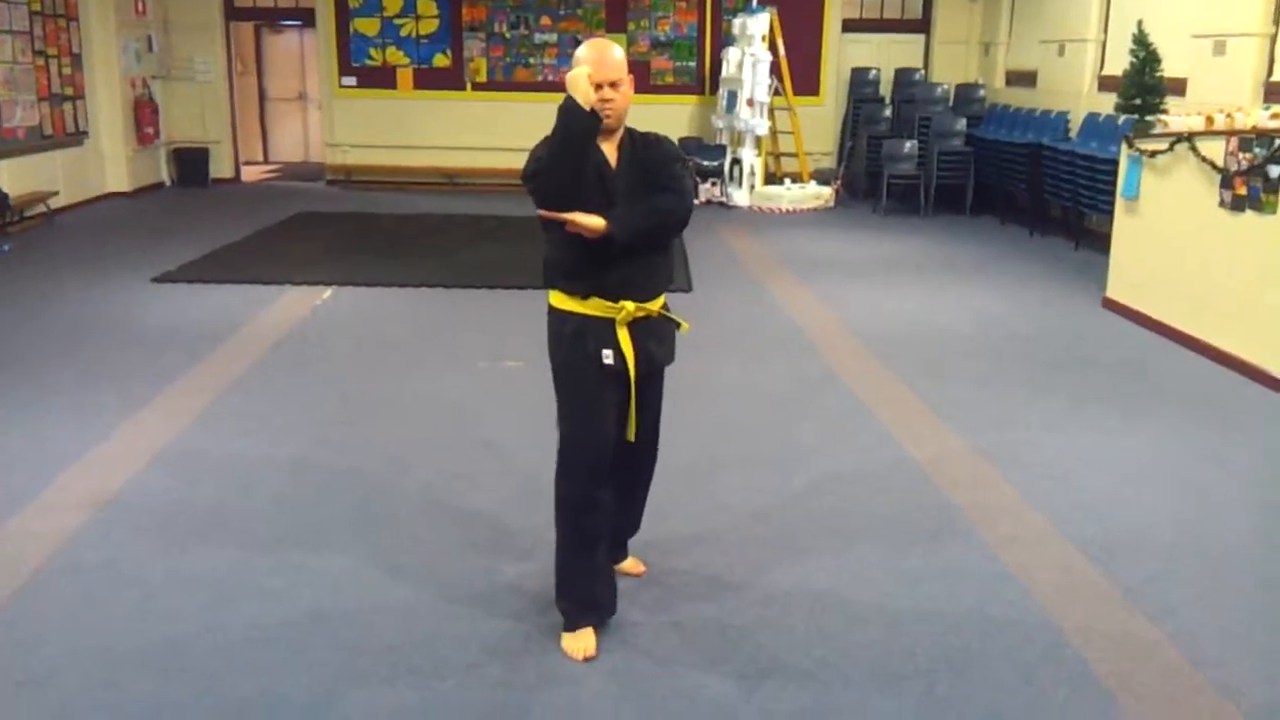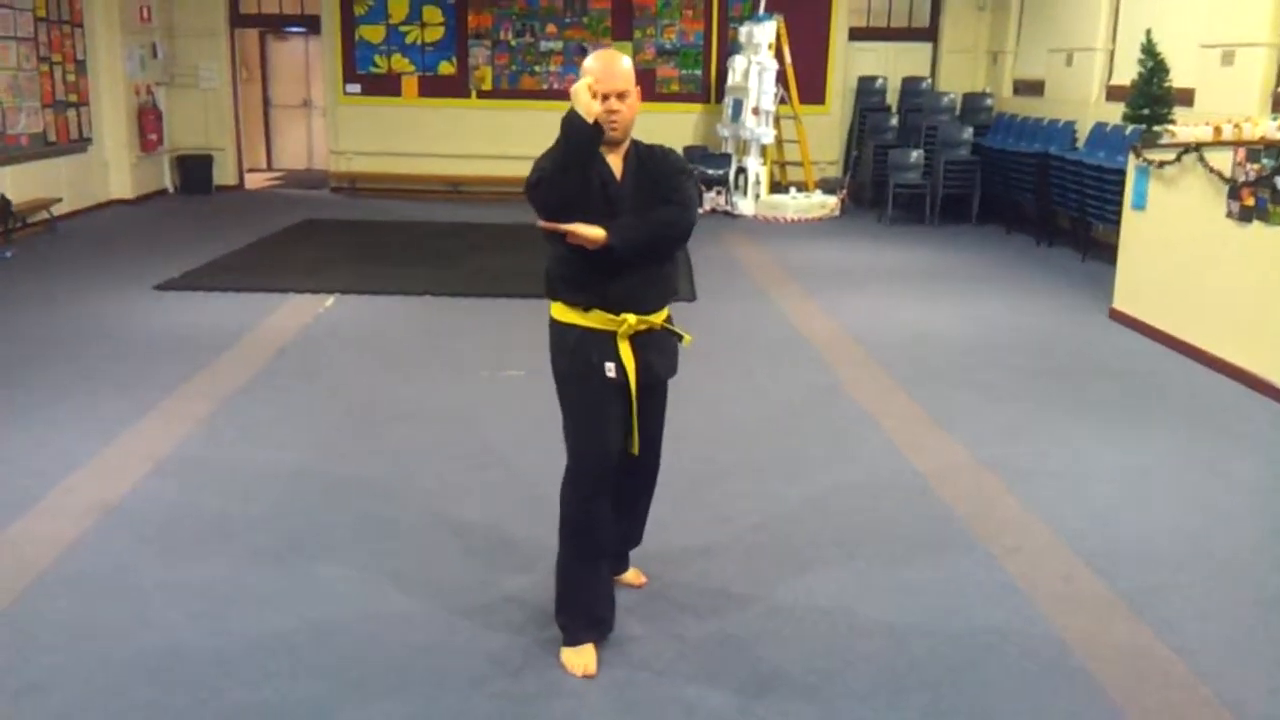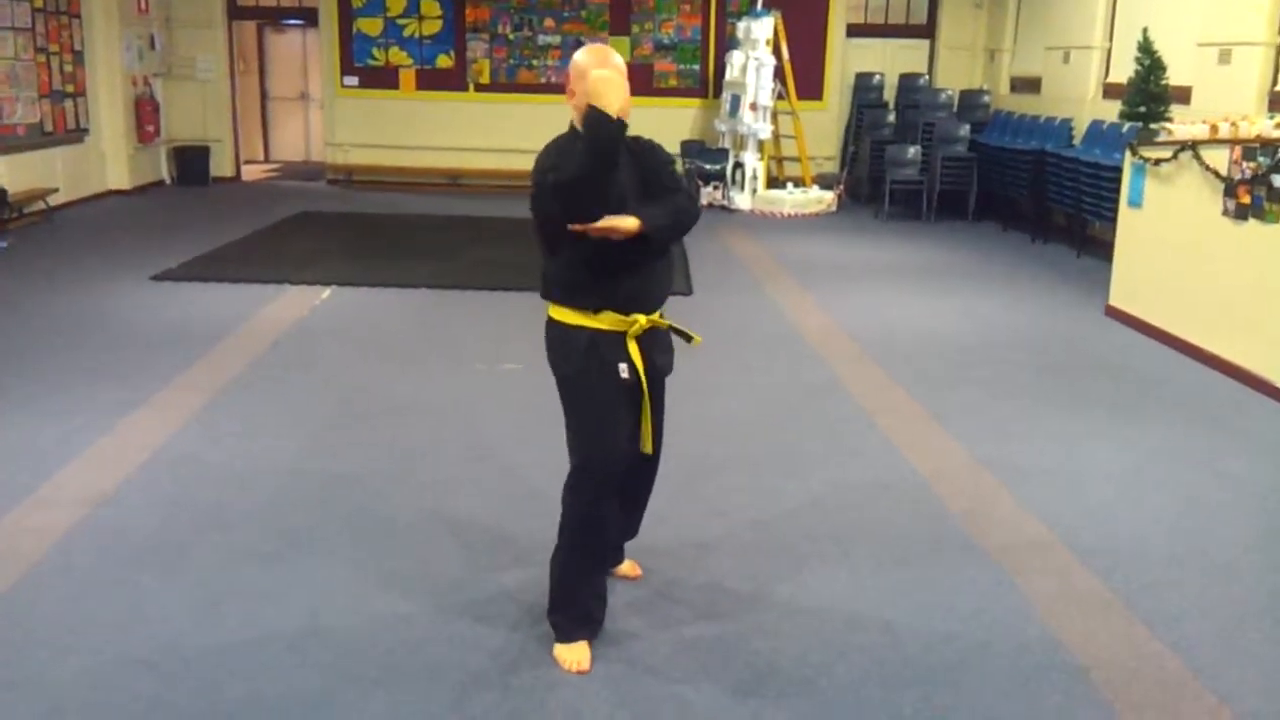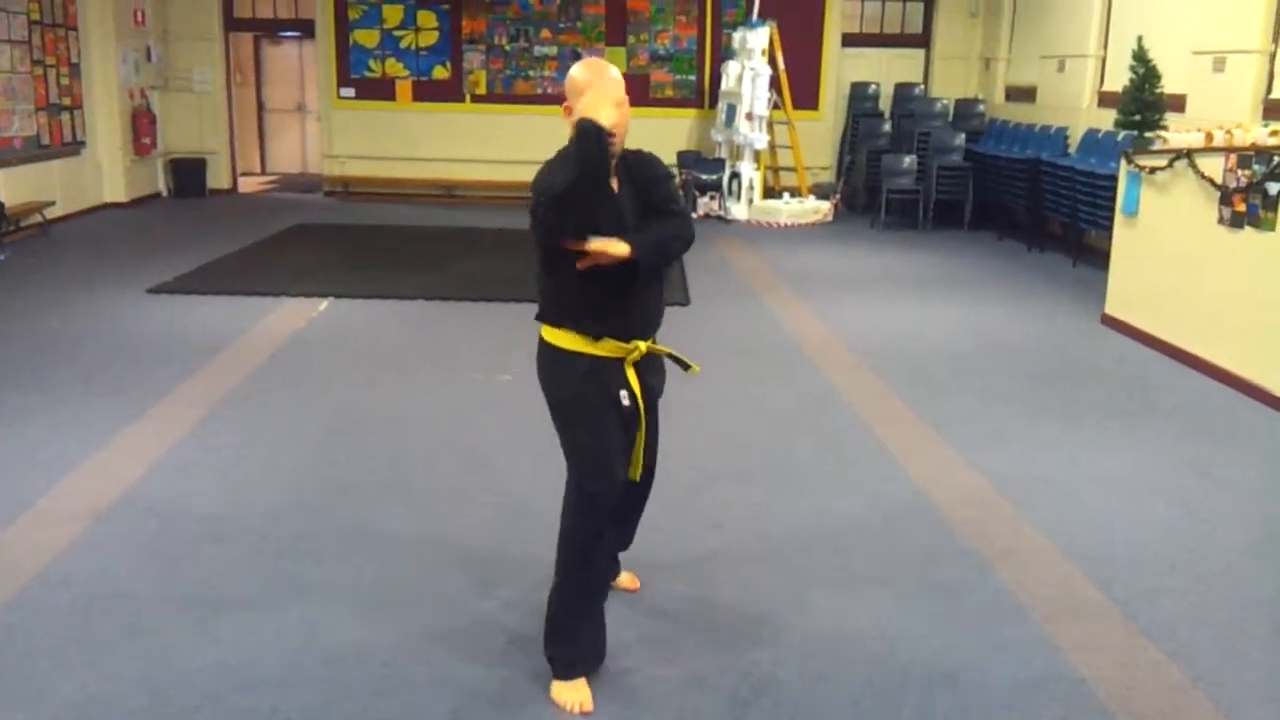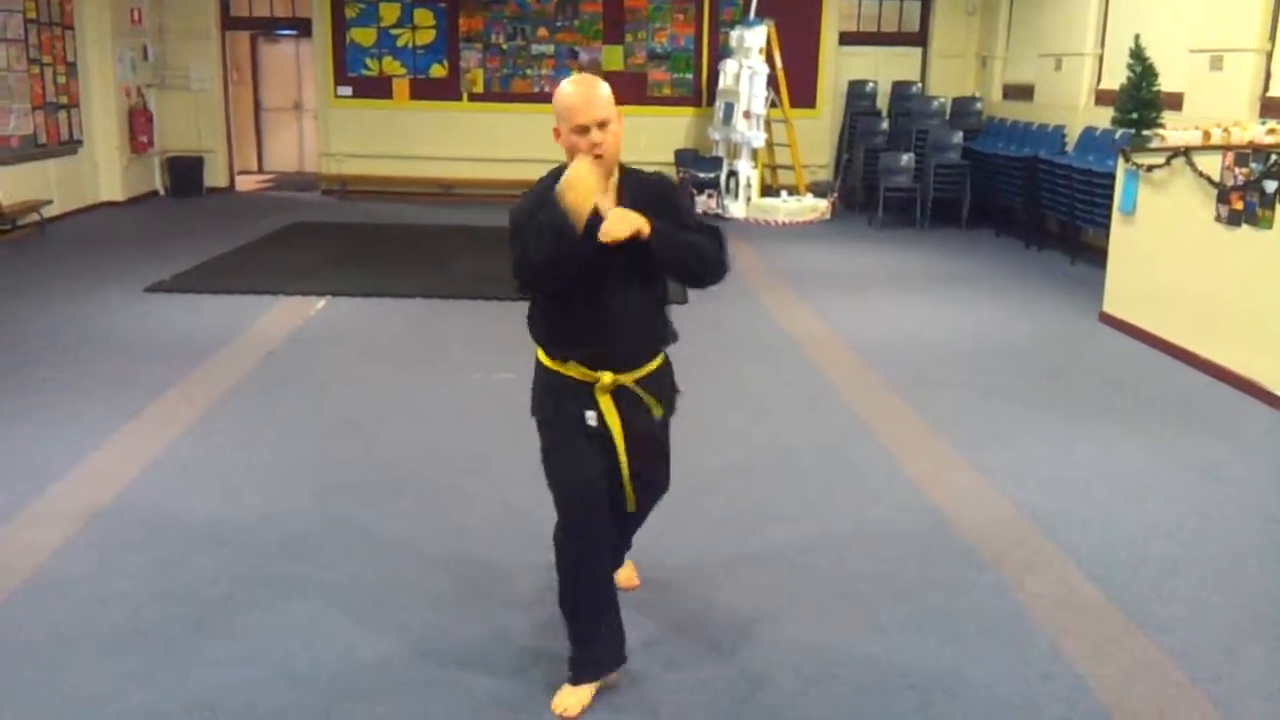
dt=0.5s
person 1, frame 1
left shoulder: (658, 153)
right shoulder: (557, 151)
left elbow: (676, 210)
right elbow: (552, 190)
left wrist: (609, 226)
right wrist: (576, 111)
left hip: (644, 325)
right hip: (581, 327)
left knee: (635, 447)
right knee: (585, 456)
left ankle: (611, 545)
right ankle: (581, 607)
person 1, frame 2
left shoulder: (664, 165)
right shoulder: (567, 161)
left elbow: (677, 223)
right elbow: (549, 202)
left wrist: (606, 236)
right wrist: (579, 124)
left hip: (648, 336)
right hip: (584, 338)
left knee: (638, 459)
right knee: (592, 466)
left ankle: (614, 556)
right ankle: (580, 622)
person 1, frame 3
left shoulder: (647, 155)
right shoulder: (560, 159)
left elbow: (684, 207)
right elbow: (585, 196)
left wrist: (638, 224)
right wrist: (603, 122)
left hip: (644, 333)
right hip: (585, 338)
left knee: (640, 454)
right knee: (598, 464)
left ankle: (608, 549)
right ankle: (572, 618)
person 1, frame 4
left shoulder: (645, 169)
right shoulder: (559, 177)
left elbow: (678, 229)
right elbow: (576, 214)
left wrist: (628, 247)
right wrist: (594, 134)
left hip: (636, 355)
right hip: (578, 361)
left knee: (633, 473)
right knee: (594, 488)
left ankle: (605, 561)
right ankle: (570, 657)
person 1, frame 5
left shoulder: (656, 192)
right shoulder: (541, 203)
left elbow: (711, 263)
right elbow: (533, 278)
left wrist: (648, 229)
right wrist: (576, 221)
left hip: (642, 380)
right hip: (569, 386)
left knee: (640, 487)
right knee: (581, 510)
left ankle: (607, 555)
right ankle: (593, 659)
